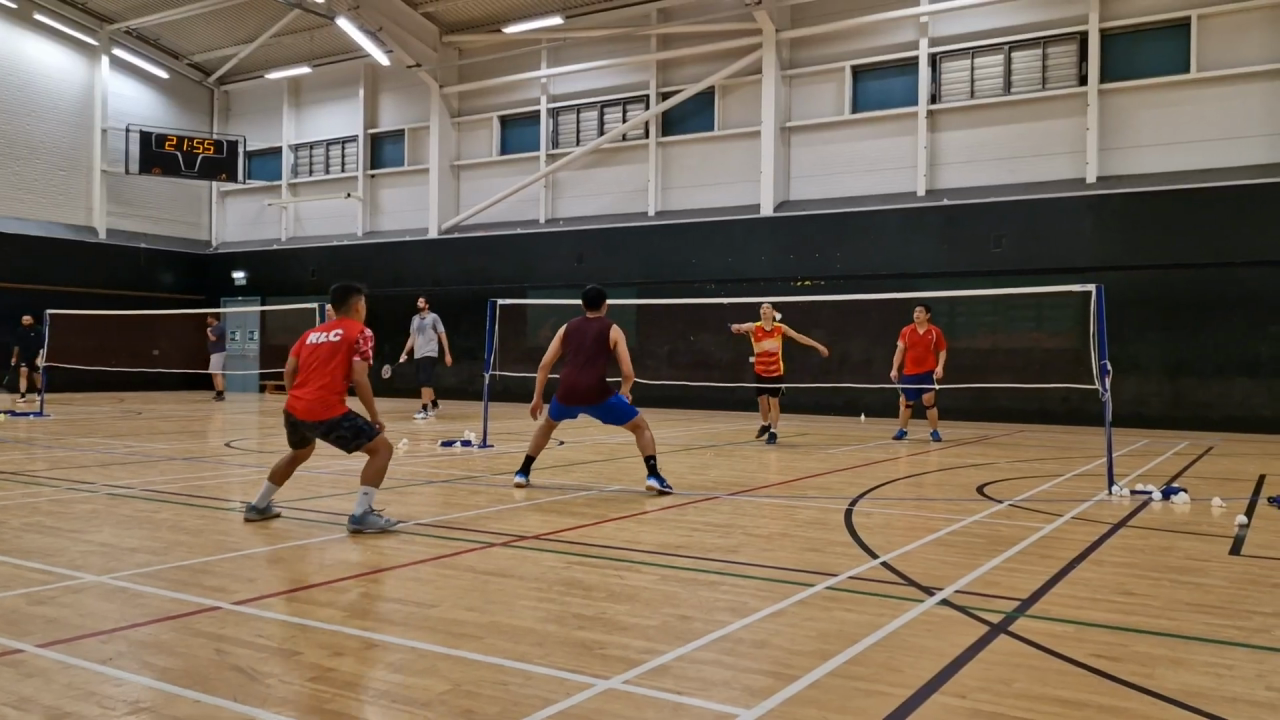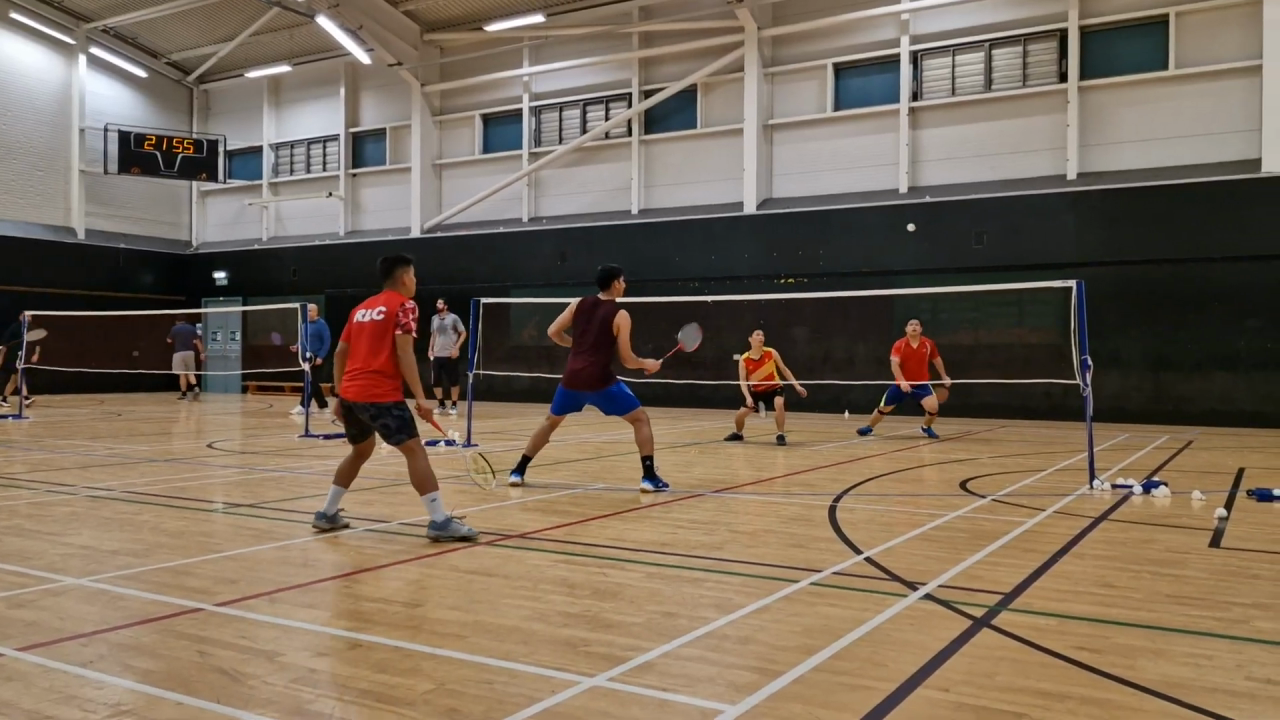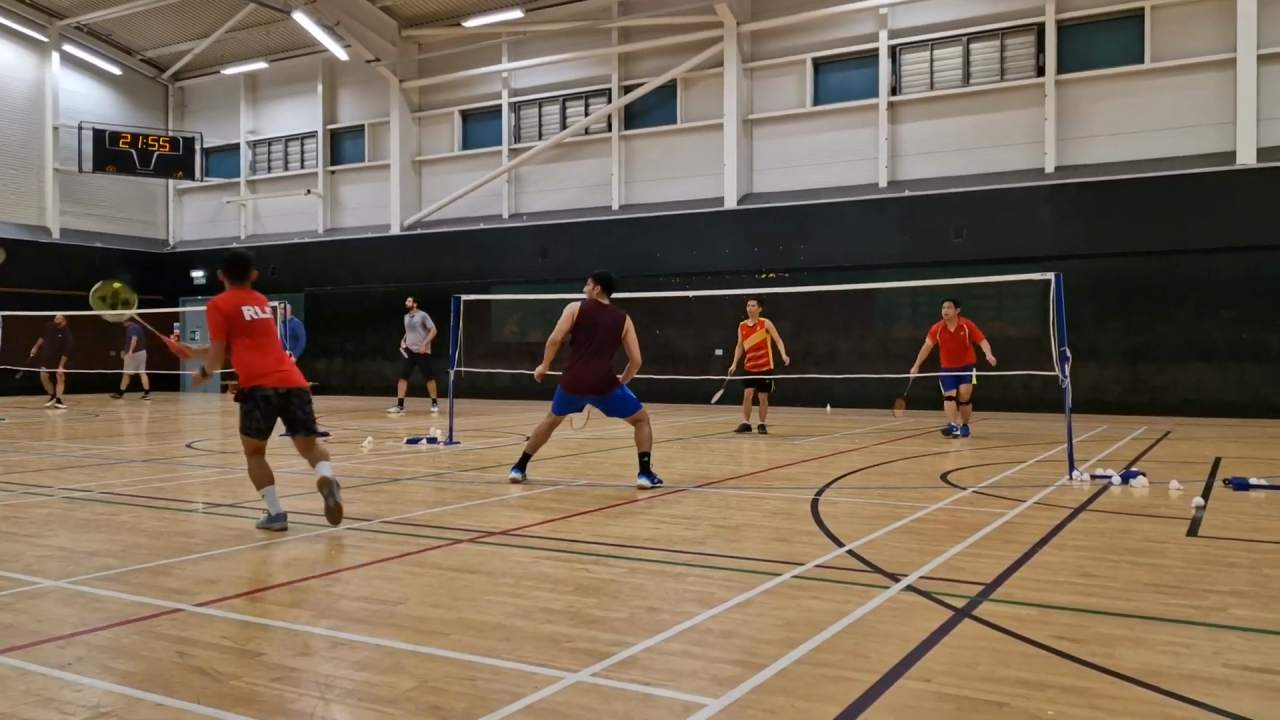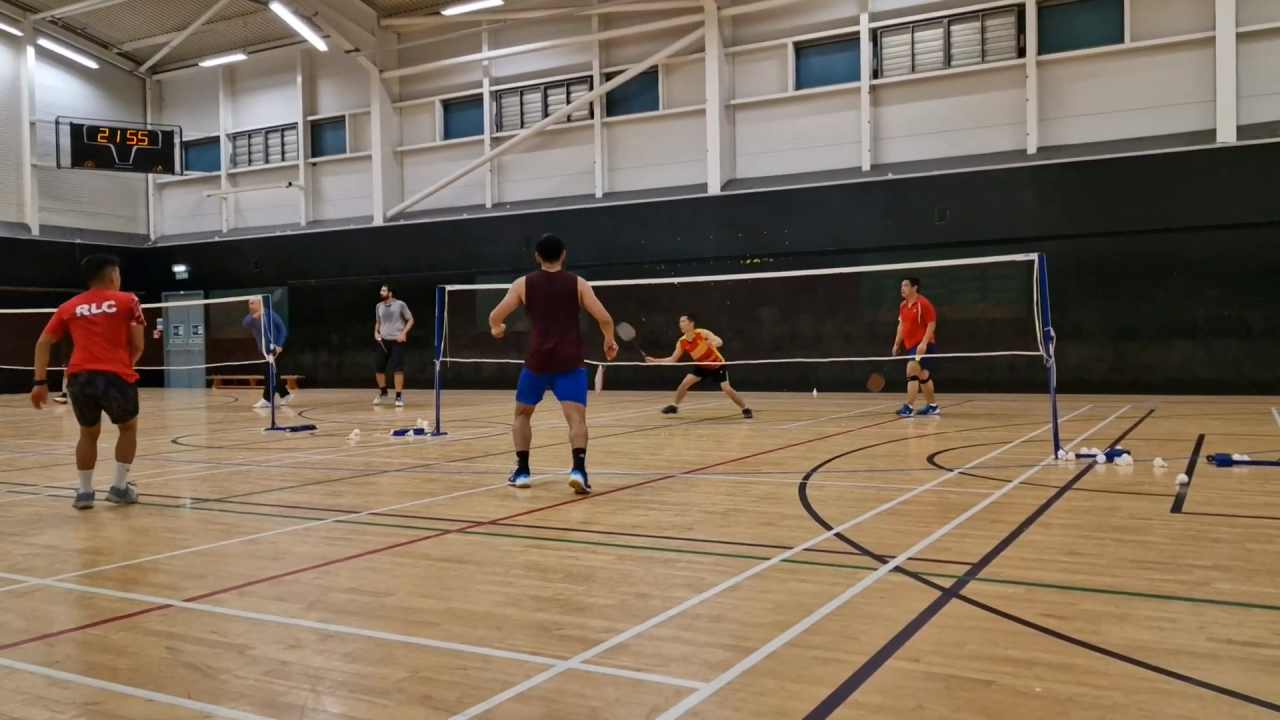
dt=1s
person 1, frame 1
left shoulder: (312, 333)
right shoulder: (361, 333)
left elbow: (289, 371)
right elbow: (359, 379)
right wrist: (374, 417)
left hip: (295, 409)
right hip: (326, 410)
left knee: (299, 454)
right knee: (382, 448)
left ankle: (258, 506)
right ankle: (362, 514)
person 1, frame 2
left shoulder: (361, 308)
right shoulder: (403, 305)
left elbow: (339, 353)
right elbow: (404, 353)
left wrist: (338, 394)
right wrist: (420, 397)
left hip: (349, 394)
right hip: (380, 395)
left knee: (360, 451)
right knee: (415, 452)
left ankle: (327, 513)
right ankle: (440, 521)
person 1, frame 3
left shoulder: (219, 305)
right shoulder: (261, 302)
left elbow: (219, 350)
left wrist: (205, 372)
right wrist: (197, 351)
left hip: (258, 387)
right hip: (294, 383)
left knee: (255, 452)
right knee: (311, 447)
left ankle: (275, 513)
right ankle: (327, 478)
person 1, frame 4
left shoulder: (69, 307)
right shoulder: (128, 300)
left elbow: (43, 344)
right elbow: (138, 344)
left wrist: (40, 382)
right wrist: (127, 366)
left hip: (80, 377)
right hip: (117, 378)
left knee: (89, 434)
right knee: (128, 428)
left ankle: (85, 492)
right ankle: (120, 487)
person 2, frame 1
left shoulder: (567, 327)
right shoulder: (613, 330)
left elbow: (544, 364)
right elbow: (628, 372)
left wrist: (537, 398)
right wrist: (625, 391)
left hip: (567, 393)
right hip: (597, 393)
left knee: (547, 424)
right knee: (641, 426)
left ankle: (523, 472)
right ankle: (653, 475)
person 2, frame 2
left shoulder: (579, 304)
right shoulder: (620, 315)
left elbow: (552, 332)
right elbow: (627, 359)
right wrist: (647, 364)
left hip: (572, 378)
right hip: (600, 381)
left knee: (551, 422)
right knee: (641, 420)
left ankle: (518, 472)
right ankle: (649, 477)
person 2, frame 3
left shoulder: (576, 308)
right shoulder: (623, 318)
left elbow: (555, 339)
right elbow: (636, 360)
left wrist: (544, 365)
right wrist: (622, 381)
left hip: (572, 382)
right hip: (604, 384)
left knee: (551, 421)
right knee: (641, 419)
left ankle: (519, 468)
right ankle: (645, 473)
person 2, frame 4
left shoulder: (523, 283)
right shoulder: (578, 283)
left elbow: (495, 317)
right elbow: (604, 318)
left wrist: (497, 328)
right wrist: (609, 340)
left hip: (537, 362)
right hip: (570, 363)
left knee: (522, 414)
right knee: (575, 418)
left ankle: (522, 470)
right ankle: (579, 469)
